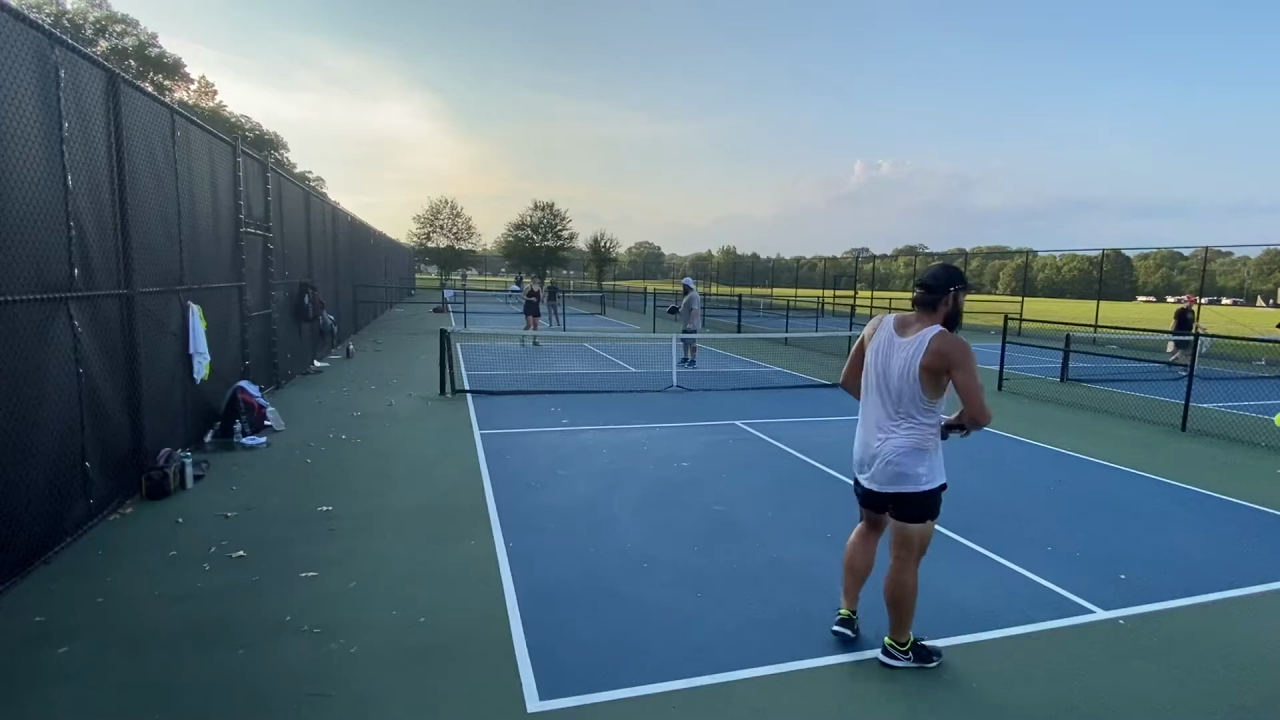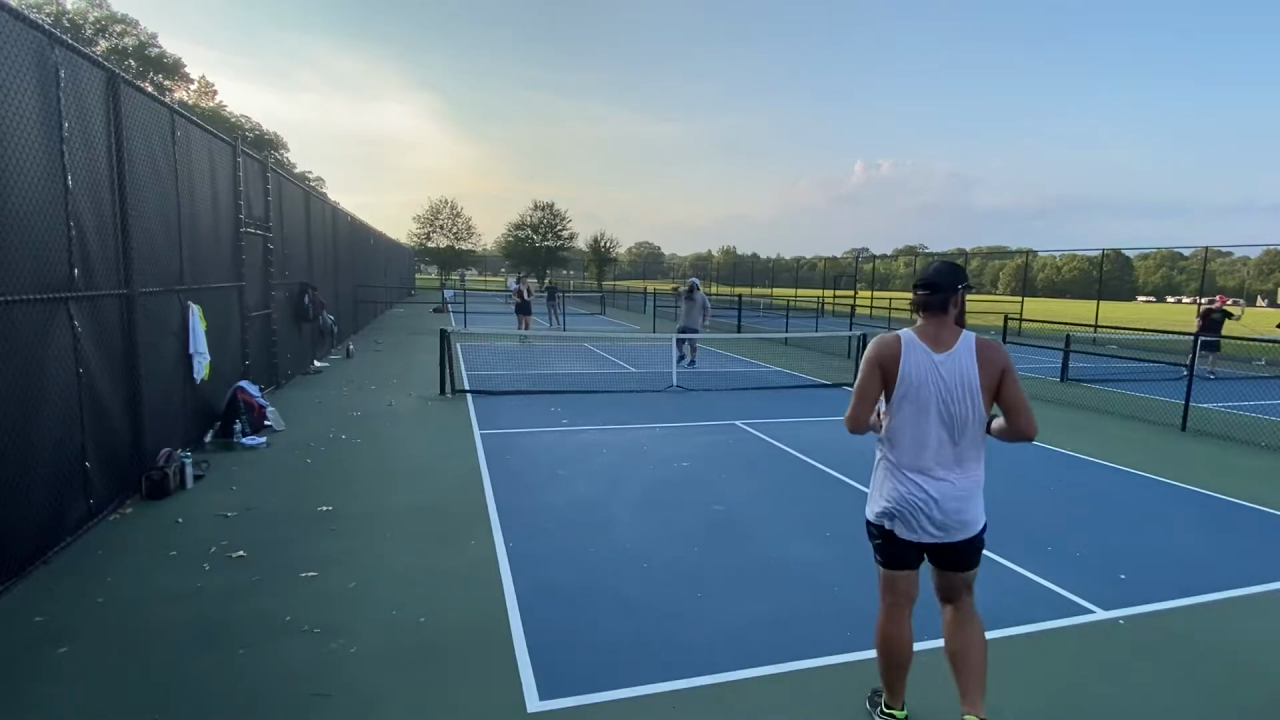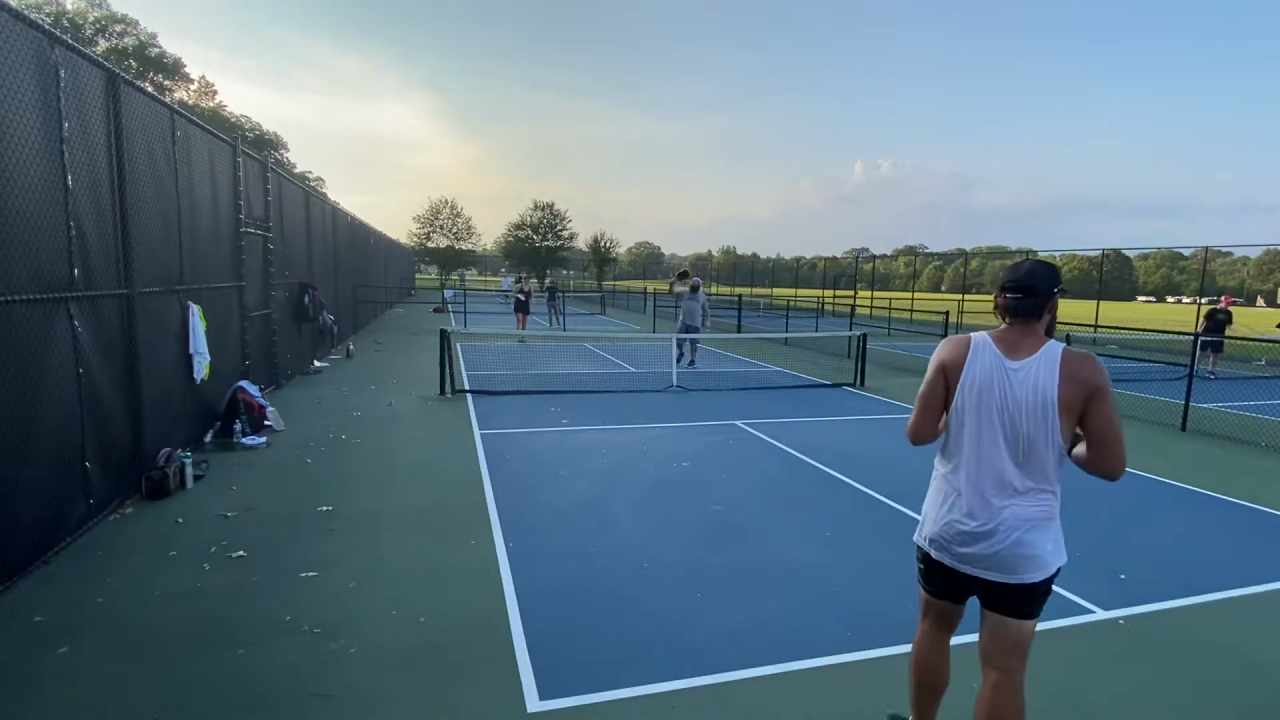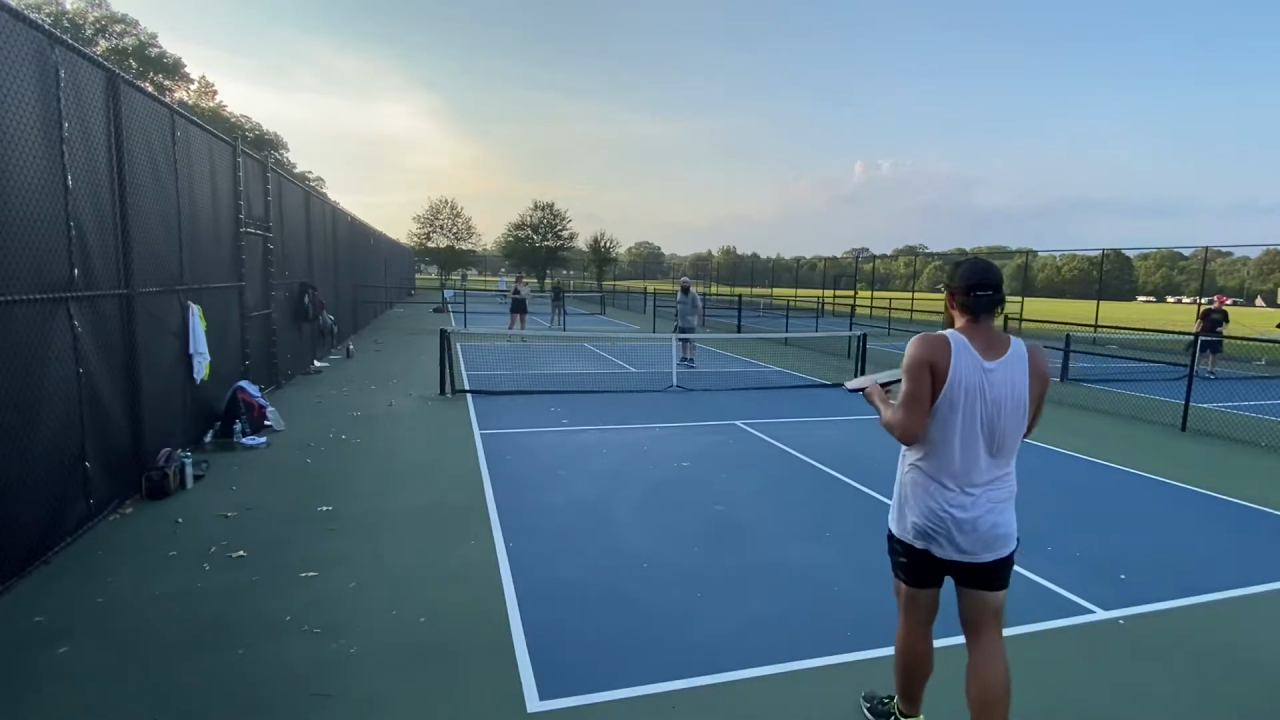
dt=0.7s
person 1, frame 1
left shoulder: (877, 326)
right shoulder: (950, 347)
left elbow: (848, 382)
right elbow: (979, 415)
right wrist: (959, 420)
left hip: (868, 454)
right hip: (914, 465)
left knee: (869, 526)
right knee: (906, 556)
left ankle: (847, 612)
right ankle: (898, 644)
person 1, frame 2
left shoulder: (886, 348)
right shoulder: (991, 354)
left elbow: (856, 423)
right elbow: (1024, 429)
left hip: (897, 505)
right hip: (962, 509)
left knee: (896, 608)
right knee: (960, 602)
person 1, frame 3
left shoulder: (955, 352)
right shoulder: (1082, 370)
left elbow: (918, 433)
right elbow: (1111, 466)
left hip: (947, 529)
right hip: (1023, 546)
left knee: (934, 629)
right knee: (1003, 670)
person 1, frame 4
left shoulder: (929, 349)
right shoulder: (1033, 360)
left elbow: (908, 431)
left wrist: (878, 399)
left hip: (922, 518)
right hip: (992, 525)
left knee: (915, 622)
right knee: (985, 638)
